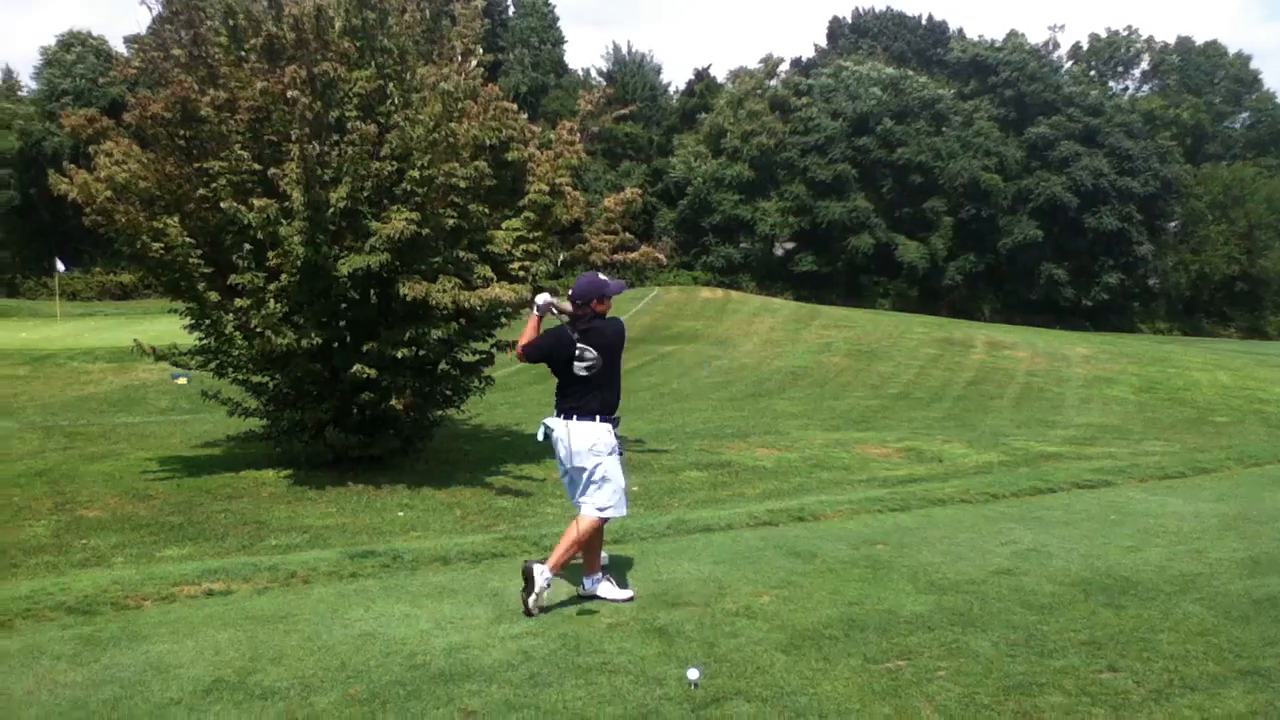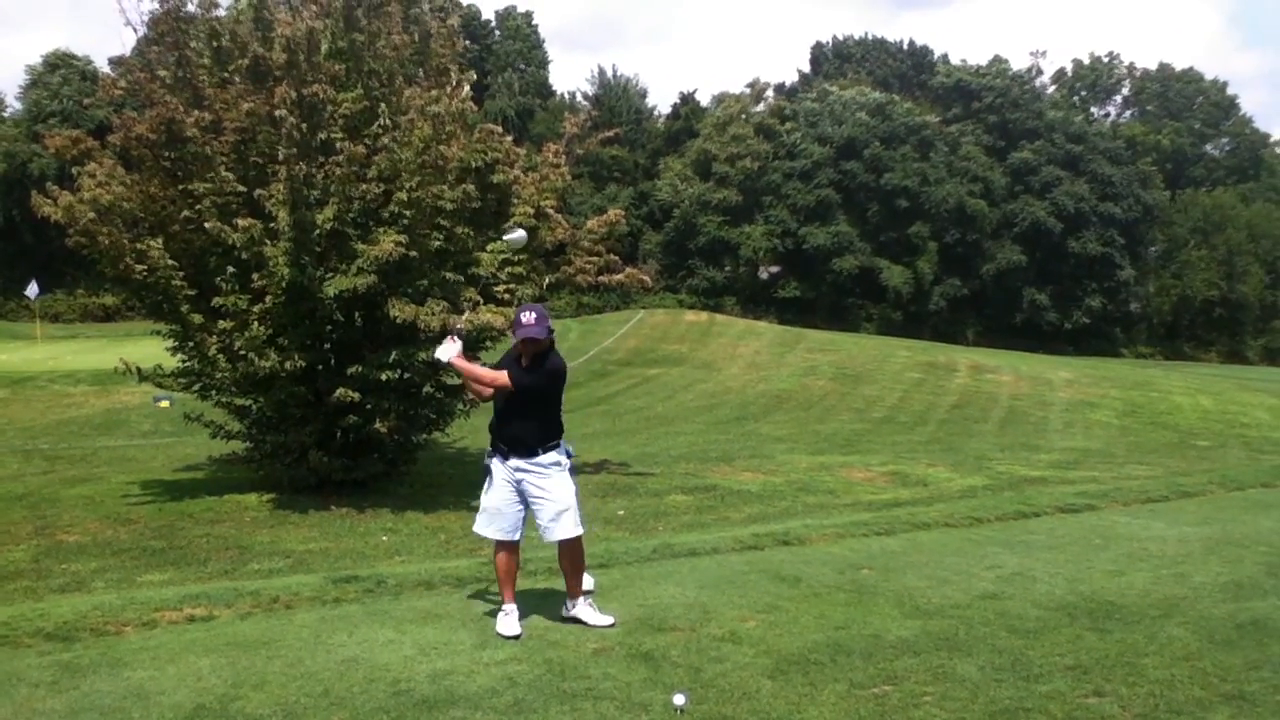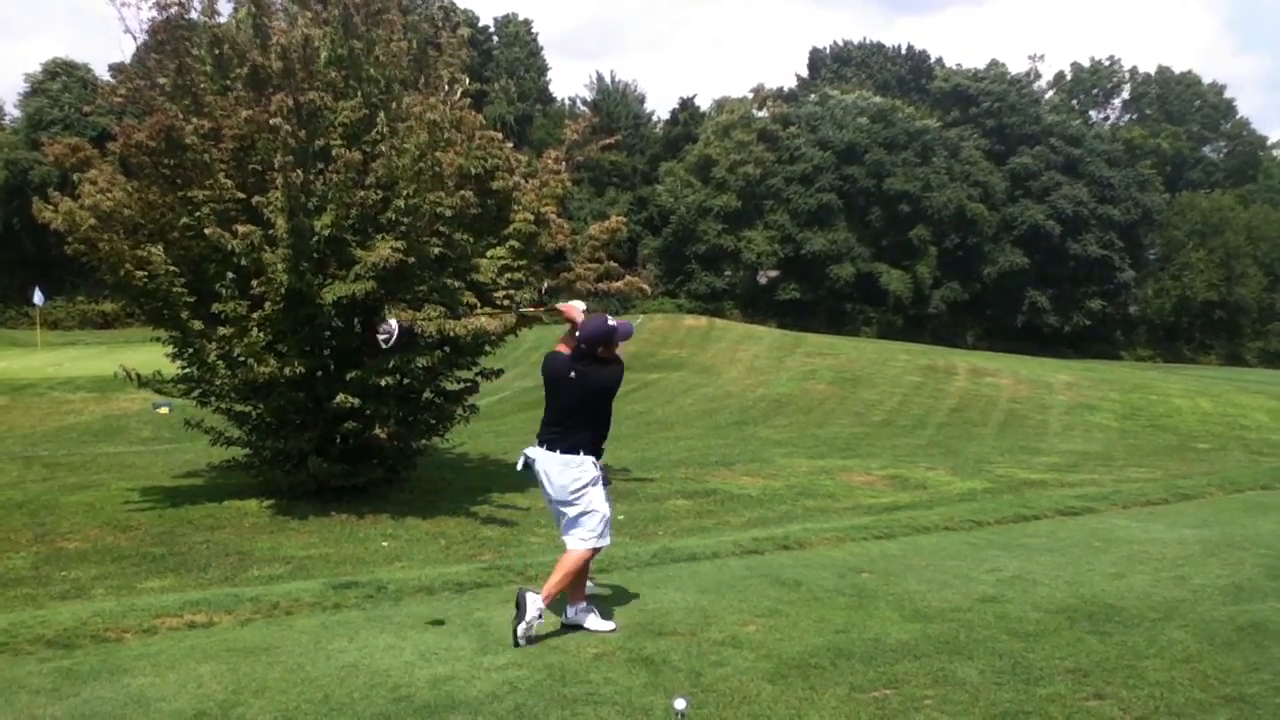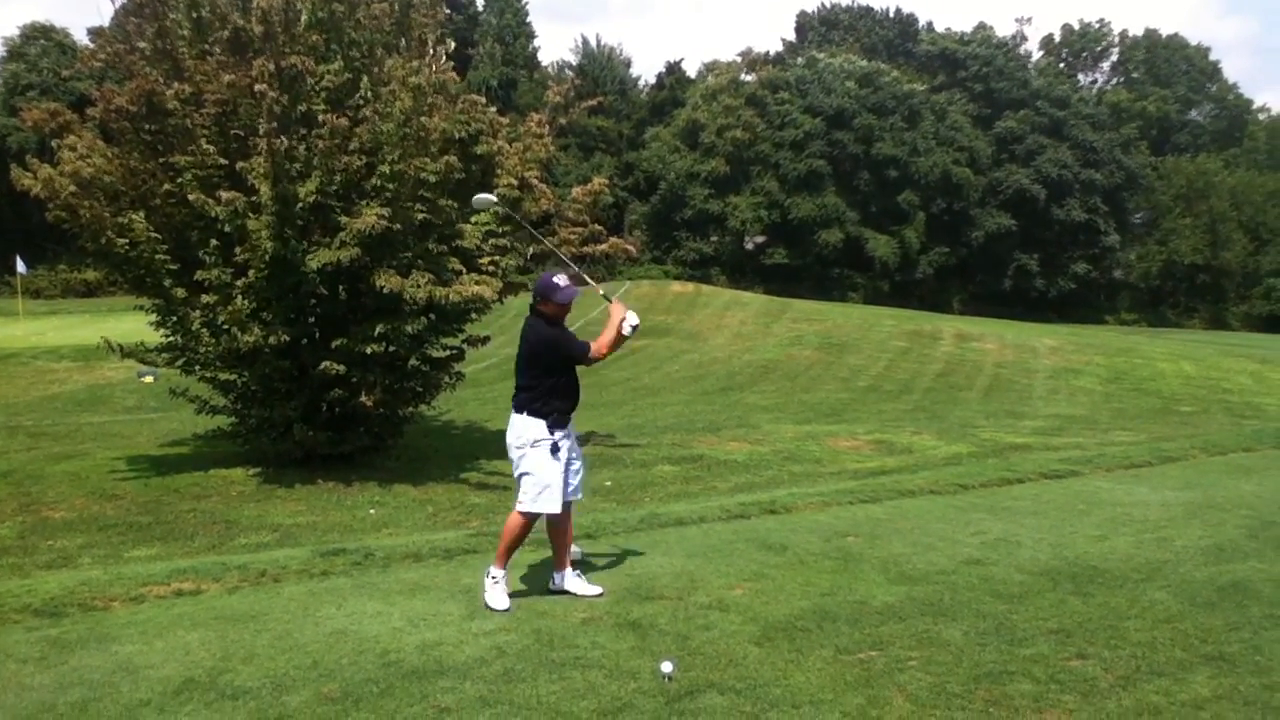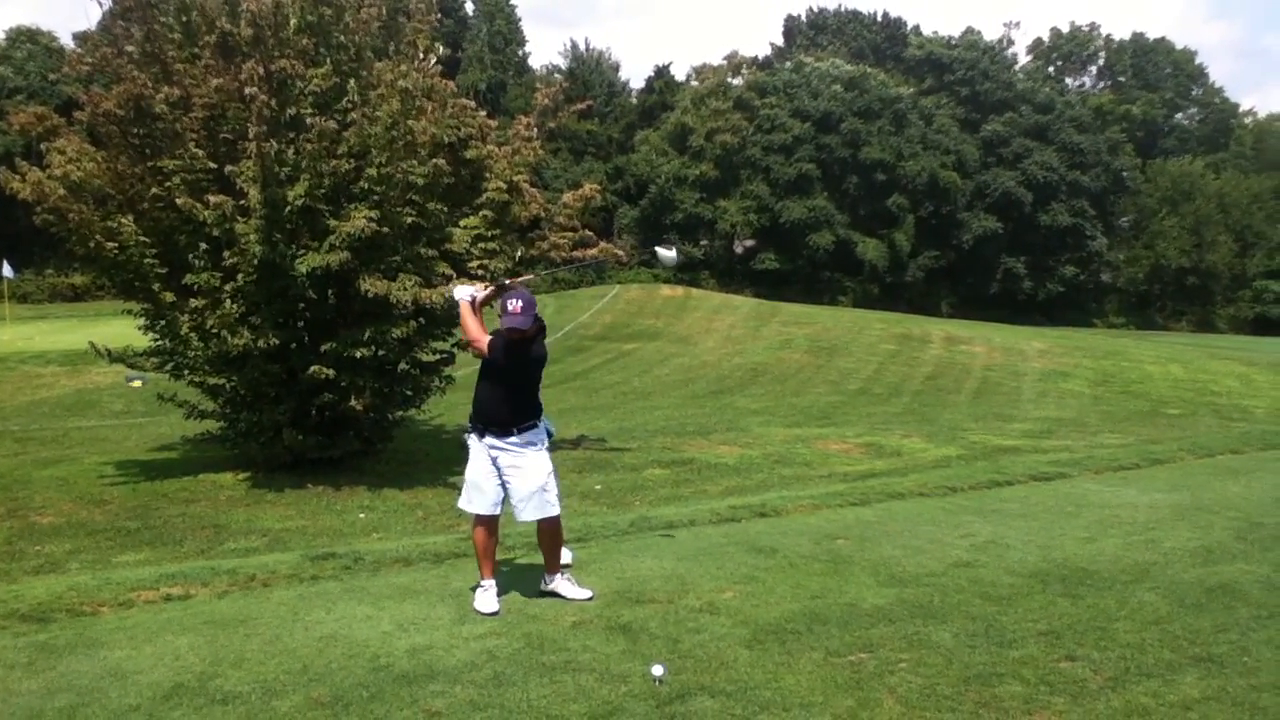
dt=1s
person 1, frame 1
left shoulder: (558, 337)
right shoulder: (612, 331)
left elbow: (522, 352)
left wrist: (538, 312)
right wrist: (563, 305)
left hip: (565, 429)
right hip: (596, 432)
left knee: (591, 507)
right knee: (598, 510)
left ankle: (592, 578)
right ankle: (545, 569)
person 1, frame 2
left shoulder: (553, 367)
right shoulder: (513, 356)
left elbow: (497, 381)
right elbow: (487, 391)
left wrist: (454, 360)
right wrist: (459, 359)
left hip: (545, 462)
right hip: (503, 461)
left knee: (569, 533)
right knee: (504, 537)
left ankle: (575, 602)
right ankle: (509, 608)
person 1, frame 3
left shoulder: (554, 365)
right shoulder: (606, 377)
right elbow: (613, 359)
left wrist: (576, 321)
right wrist: (579, 318)
left hip: (548, 458)
right hip: (576, 467)
left knee: (580, 536)
right knee: (587, 542)
left ankle: (577, 607)
right ankle: (537, 601)
person 1, frame 4
left shoulder: (549, 327)
right shoulder: (543, 335)
left elbow: (585, 351)
right elbow: (596, 352)
left wrist: (620, 328)
right wrist: (616, 315)
left hip: (556, 429)
right hip: (536, 431)
left knee: (562, 502)
right knee: (533, 506)
left ankle: (563, 573)
right ankle: (496, 574)
person 1, frame 5
left shoulder: (531, 350)
right shoulder: (507, 337)
left elbow: (476, 340)
right elbow: (478, 344)
left wrist: (464, 301)
right wrist: (477, 304)
left hip: (522, 442)
right hip: (484, 439)
left knee: (546, 513)
right knee: (484, 514)
left ankle: (554, 577)
right ankle: (487, 584)
